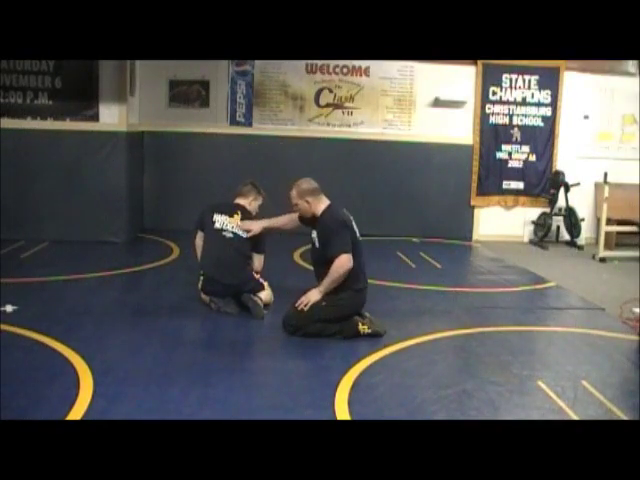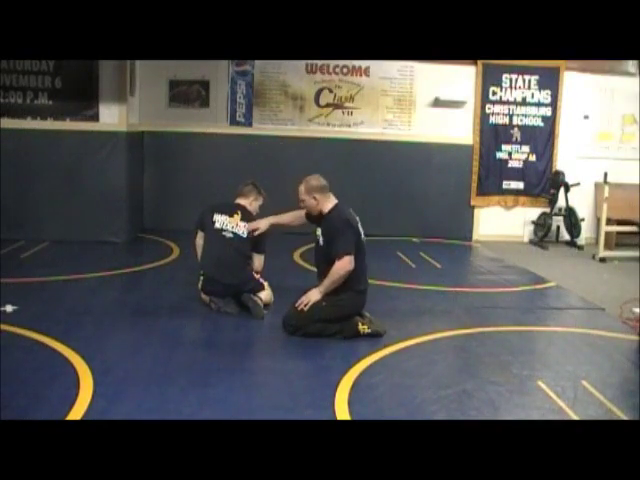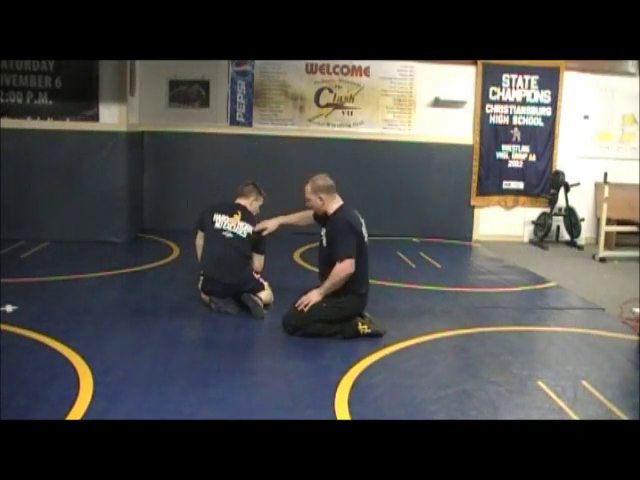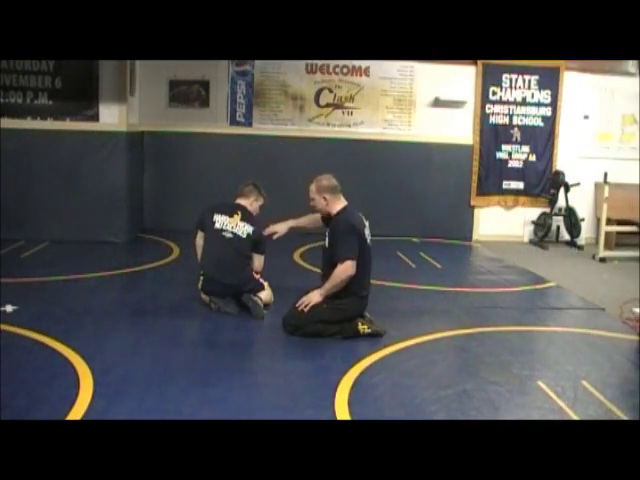
dt=0.1s
person 1, frame 1
left shoulder: (332, 222)
right shoulder: (326, 213)
left elbow: (345, 263)
right elbow: (294, 219)
left wrist: (319, 291)
right wrist: (263, 223)
left hip: (347, 295)
right hip: (343, 290)
left knee: (292, 322)
right knee: (297, 309)
left ankle: (354, 326)
right ankle: (351, 316)
person 1, frame 2
left shoulder: (339, 221)
right shoulder: (331, 212)
left elbow: (346, 265)
right elbow: (301, 216)
left wrist: (320, 291)
right wrist: (269, 220)
left hip: (347, 295)
right hip: (342, 290)
left knee: (292, 322)
right knee: (298, 309)
left ankle: (354, 326)
right ankle: (350, 316)
person 1, frame 3
left shoulder: (342, 223)
right shoulder: (339, 213)
left elbow: (346, 268)
right elbow: (311, 215)
left wrist: (320, 292)
right wrist: (279, 220)
left hip: (347, 297)
right hip: (346, 292)
left knee: (292, 322)
right knee: (297, 309)
left ankle: (354, 326)
right ankle: (351, 316)
person 1, frame 4
left shoulder: (345, 224)
right shoulder: (343, 214)
left elbow: (347, 270)
right elbow: (320, 219)
left wrist: (321, 293)
right wrist: (289, 224)
left hip: (348, 298)
right hip: (345, 292)
left knee: (291, 322)
right knee: (298, 308)
left ankle: (354, 326)
right ankle: (353, 317)
person 2, frame 1
left shoulder: (211, 211)
left elbow: (199, 240)
right elbow: (257, 266)
left hip: (211, 280)
right hip: (241, 281)
left knee: (204, 292)
right knee: (267, 294)
left ankle: (217, 300)
right ankle: (255, 299)
person 2, frame 2
left shoulder: (211, 211)
left elbow: (200, 240)
right elbow: (258, 266)
left hip: (212, 280)
right hip: (241, 281)
left knee: (205, 292)
right knee: (267, 294)
left ankle: (218, 300)
right ankle: (255, 299)
person 2, frame 3
left shoulder: (211, 211)
right shoulder: (254, 225)
left elbow: (199, 240)
right elbow: (258, 267)
left hip: (211, 280)
right hip: (241, 282)
left knee: (204, 292)
right knee: (267, 294)
left ankle: (217, 301)
right ankle: (254, 299)
person 2, frame 4
left shoulder: (211, 211)
right shoulder: (255, 225)
left elbow: (199, 240)
right elbow: (258, 267)
left hip: (212, 280)
right hip: (241, 282)
left knee: (204, 292)
right knee: (267, 294)
left ankle: (217, 300)
right ankle: (255, 299)
